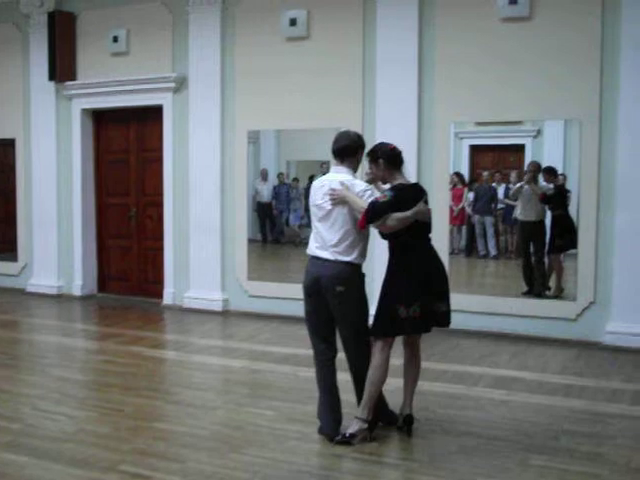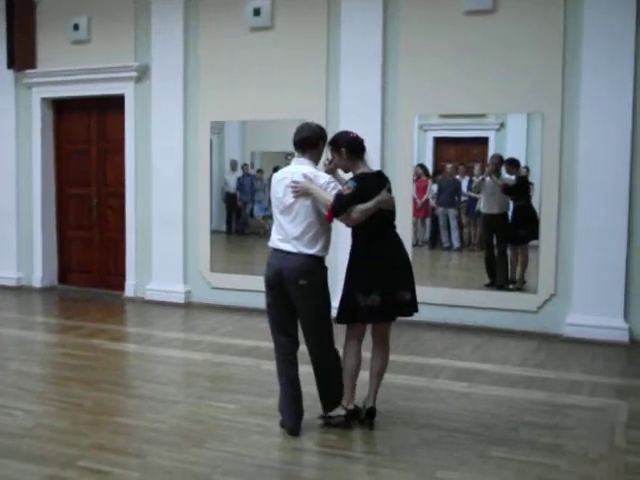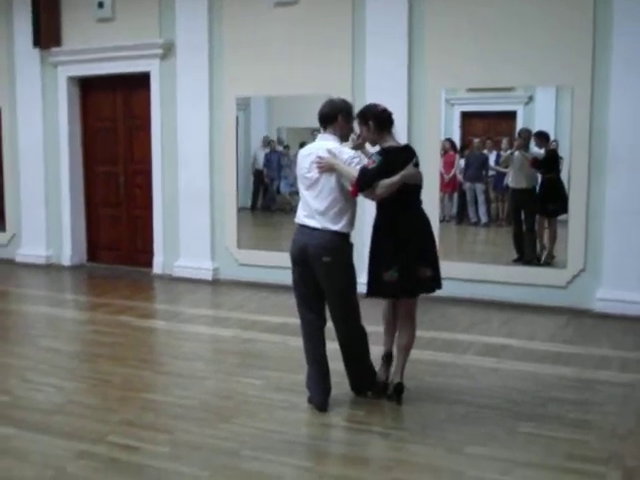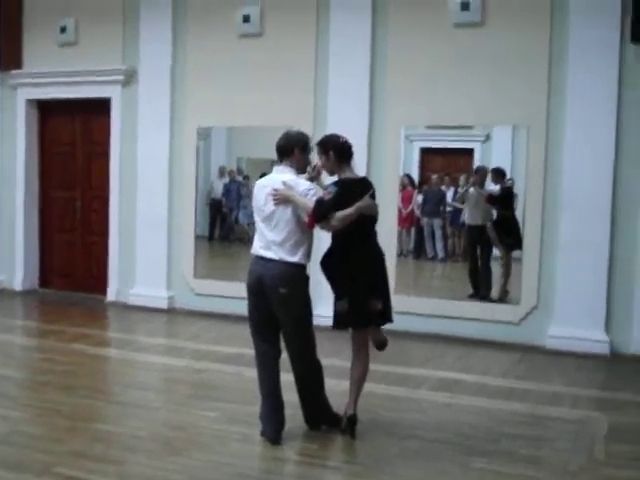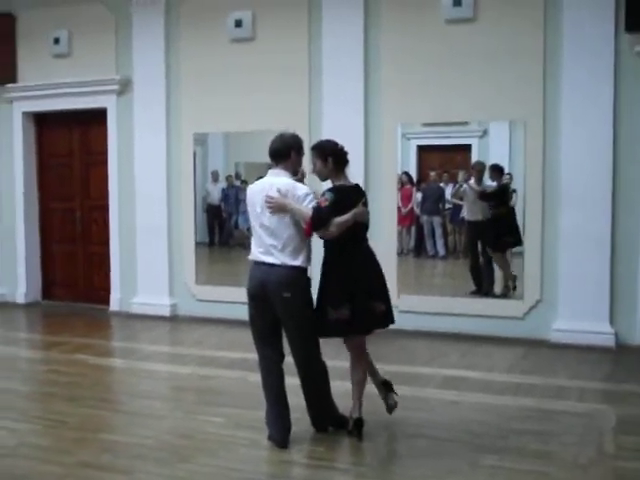
dt=0.7s
person 1, frame 1
left shoulder: (317, 185)
right shoulder: (358, 188)
right elbow: (386, 223)
left wrist: (373, 187)
right wrist: (416, 212)
left hip: (314, 268)
right hip: (343, 273)
left knee: (323, 349)
right knee: (358, 347)
left ankle: (329, 422)
right ankle: (373, 412)
person 1, frame 2
left shoulder: (278, 178)
right shoulder: (321, 180)
right elbow: (350, 216)
right wrist: (379, 201)
left hip: (276, 261)
right hip: (305, 266)
left knee: (284, 343)
right knee: (320, 342)
left ankle: (290, 416)
right ankle: (334, 407)
person 1, frame 3
left shoulder: (304, 154)
right shoulder: (346, 156)
right elbow: (375, 191)
right wrist: (404, 175)
left hip: (301, 238)
right hip: (330, 243)
left knee: (311, 319)
right knee: (346, 318)
left ankle: (318, 392)
right ankle: (364, 381)
person 1, frame 4
left shoulder: (261, 185)
right shoulder: (302, 187)
right elbow: (331, 222)
right wrist: (360, 207)
left hip: (257, 269)
right hip: (286, 274)
left knee: (265, 350)
right knee: (302, 350)
left ankle: (271, 424)
right ankle: (317, 415)
person 1, frame 5
left shoulder: (253, 190)
right shoulder: (298, 191)
right elbow: (326, 229)
right wrist: (355, 215)
left hip: (257, 275)
right hip: (288, 278)
left knee: (268, 355)
right knee: (306, 353)
left ankle: (277, 429)
right ankle: (324, 417)
person 2, frame 1
left shoulder: (396, 194)
right shoulder: (416, 190)
left elbow: (369, 214)
left wrist: (347, 196)
left hip: (405, 273)
right hip: (426, 272)
left knee: (382, 344)
right knee: (412, 343)
left ankle: (364, 419)
right ankle: (406, 411)
person 2, frame 2
left shoulder: (359, 182)
right shoulder: (380, 178)
left elbow: (337, 207)
left wrist: (312, 188)
left hip: (368, 262)
right hip: (391, 260)
left knee: (354, 334)
right knee: (380, 336)
left ankle: (349, 404)
right ankle: (369, 404)
person 2, frame 3
left shoulder: (385, 157)
right shoulder: (407, 152)
left elbow: (362, 182)
left wrist: (336, 164)
left hip: (393, 236)
right hip: (414, 234)
left knee: (393, 301)
right knee: (406, 311)
left ankle: (388, 355)
right ankle: (397, 378)
person 2, frame 4
left shoulder: (341, 187)
right shoulder: (364, 184)
left elbow: (319, 214)
left wrist: (292, 196)
left hip: (348, 266)
right hip: (368, 264)
right knee: (359, 344)
right ankle: (350, 411)
person 2, frame 5
left shoulder: (335, 194)
right shoulder: (356, 192)
left elbow: (316, 221)
left wrist: (287, 205)
left hip: (344, 275)
right hip: (363, 271)
left knee: (354, 345)
right knee: (355, 345)
person 3, frame 1
left shoulder: (544, 188)
right shoulder: (520, 186)
right elbow: (512, 195)
left wrist: (531, 184)
right wrist: (524, 183)
left hip: (538, 224)
right hip: (523, 224)
left knee: (539, 258)
right knee: (525, 257)
left ankle: (540, 288)
right ankle: (530, 286)
person 3, frame 2
left shoulder: (507, 180)
right shoulder: (484, 180)
right elbow: (474, 188)
left wrist: (494, 177)
right wrist: (485, 175)
left hip: (501, 217)
right hip: (487, 217)
left knee: (501, 250)
right knee: (488, 250)
left ankle: (502, 281)
right ankle: (493, 279)
person 3, frame 3
right shoulder: (512, 155)
right elbow: (502, 163)
left wrist: (523, 152)
right wrist: (514, 150)
left hip: (529, 192)
right hip: (515, 191)
left knee: (529, 225)
right knee: (516, 225)
left ankle: (530, 256)
right ankle: (520, 254)
person 3, frame 4
right shoulder: (469, 191)
right elbow: (458, 199)
right wrist: (469, 186)
left hip: (485, 228)
right hip: (471, 228)
left knee: (485, 261)
right knee: (472, 261)
left ankle: (485, 292)
right ankle: (476, 289)
person 3, frame 5
right shoulder: (466, 187)
right elbow: (454, 196)
right wrist: (462, 183)
left hip: (486, 224)
right hip: (471, 224)
left knee: (487, 257)
right knee: (473, 257)
left ankle: (488, 287)
right ankle: (479, 286)
person 4, frame 1
left shoulder: (559, 189)
right shoulder: (556, 188)
left elbow: (544, 198)
right elbow: (547, 200)
left hip: (562, 225)
right hip: (557, 224)
left knee: (555, 257)
right knee: (551, 256)
left ankle: (558, 287)
right ankle: (545, 283)
person 4, frame 2
left shoulder: (522, 180)
right shoulder: (519, 179)
left elbow: (507, 190)
right elbow: (510, 192)
left wrist: (494, 178)
left hip: (525, 216)
right hip: (518, 215)
left knee: (522, 249)
right knee: (513, 247)
left ankle: (521, 279)
right ankle: (513, 277)
person 4, frame 3
left shoulder: (551, 153)
right shoulder: (548, 153)
left elbow: (536, 164)
right elbow: (540, 167)
left hip: (553, 189)
right hip: (546, 188)
left knee: (551, 223)
right knee: (540, 220)
left ankle: (549, 254)
right ankle: (542, 247)
person 4, frame 4
left shoulder: (507, 190)
right shoulder: (504, 189)
left elbow: (492, 199)
right elbow: (496, 202)
left hip: (507, 225)
right hip: (503, 224)
person 4, frame 5
left shoulder: (502, 188)
right shoulder: (501, 187)
left elbow: (485, 196)
left wrist: (471, 185)
left hip: (503, 223)
right hip: (499, 223)
left knee: (497, 254)
right knee: (500, 254)
left ankle: (508, 282)
right ankle: (507, 284)
